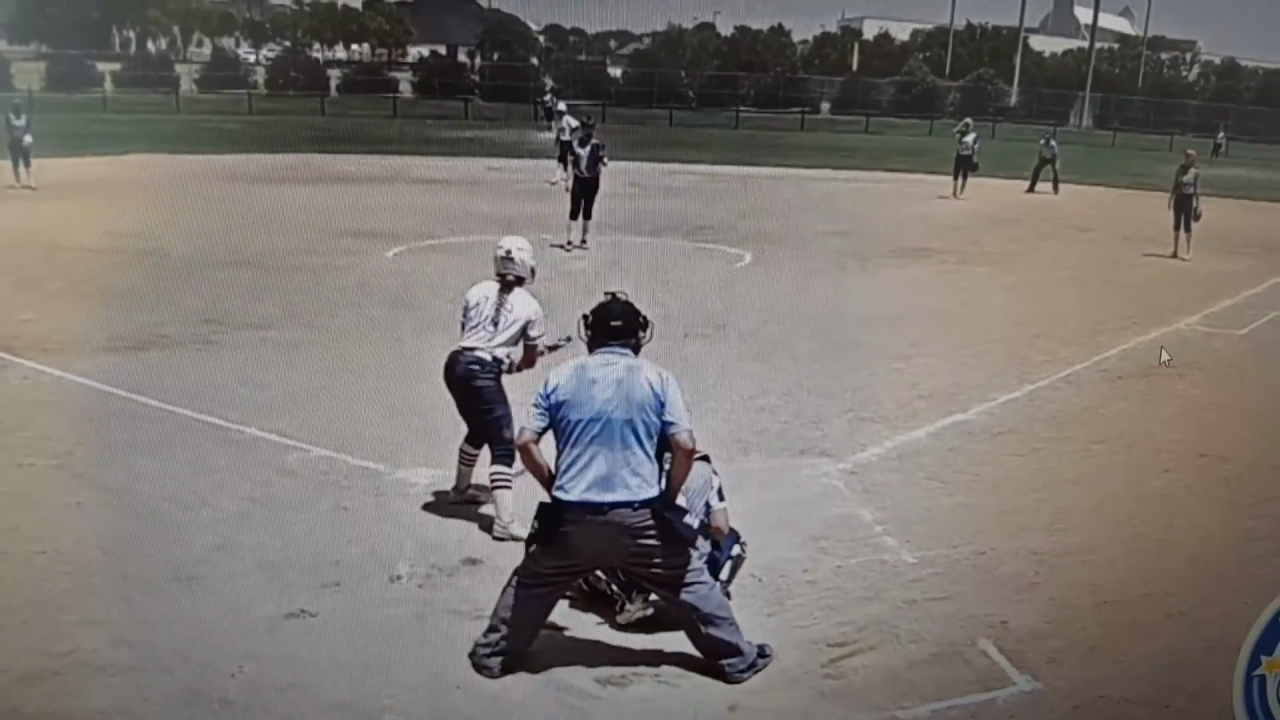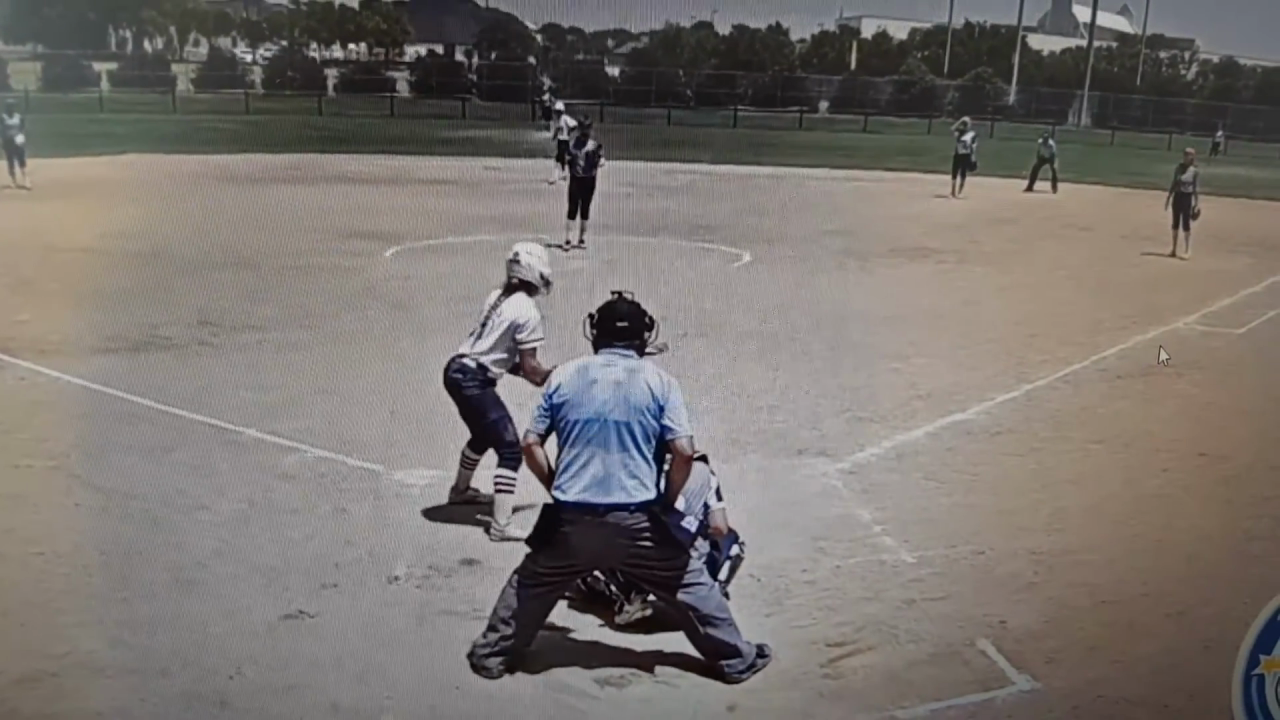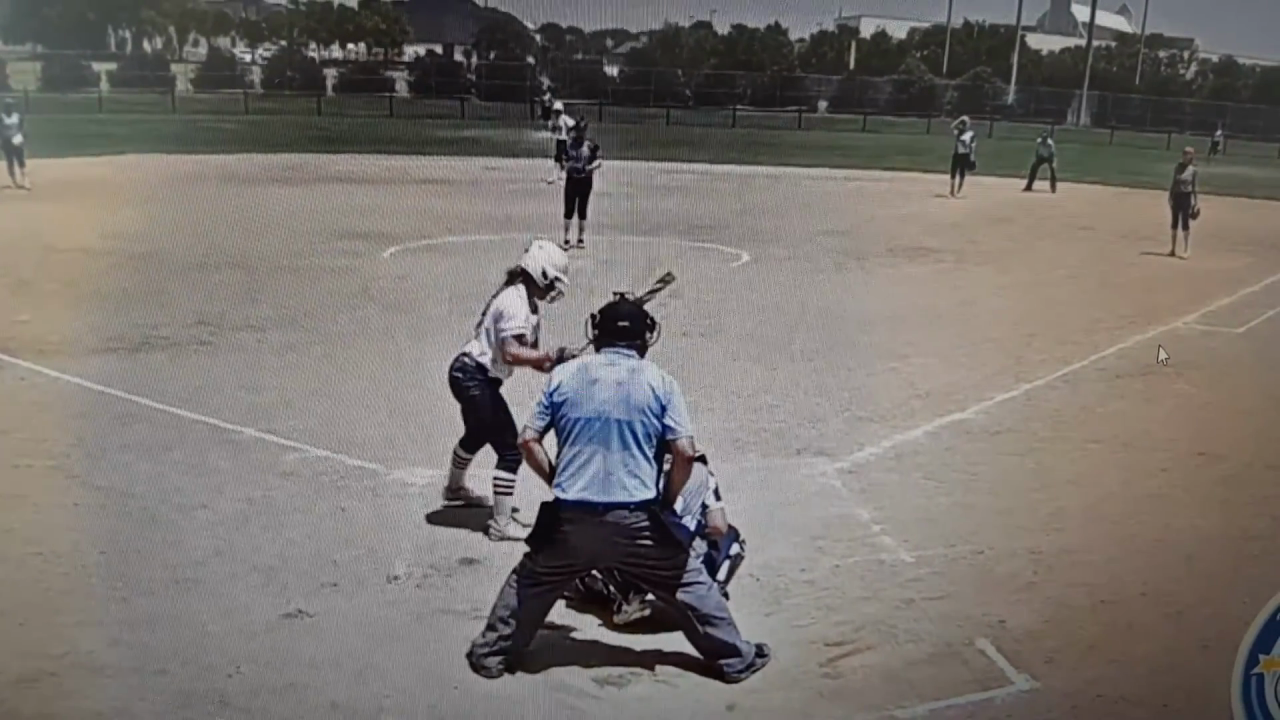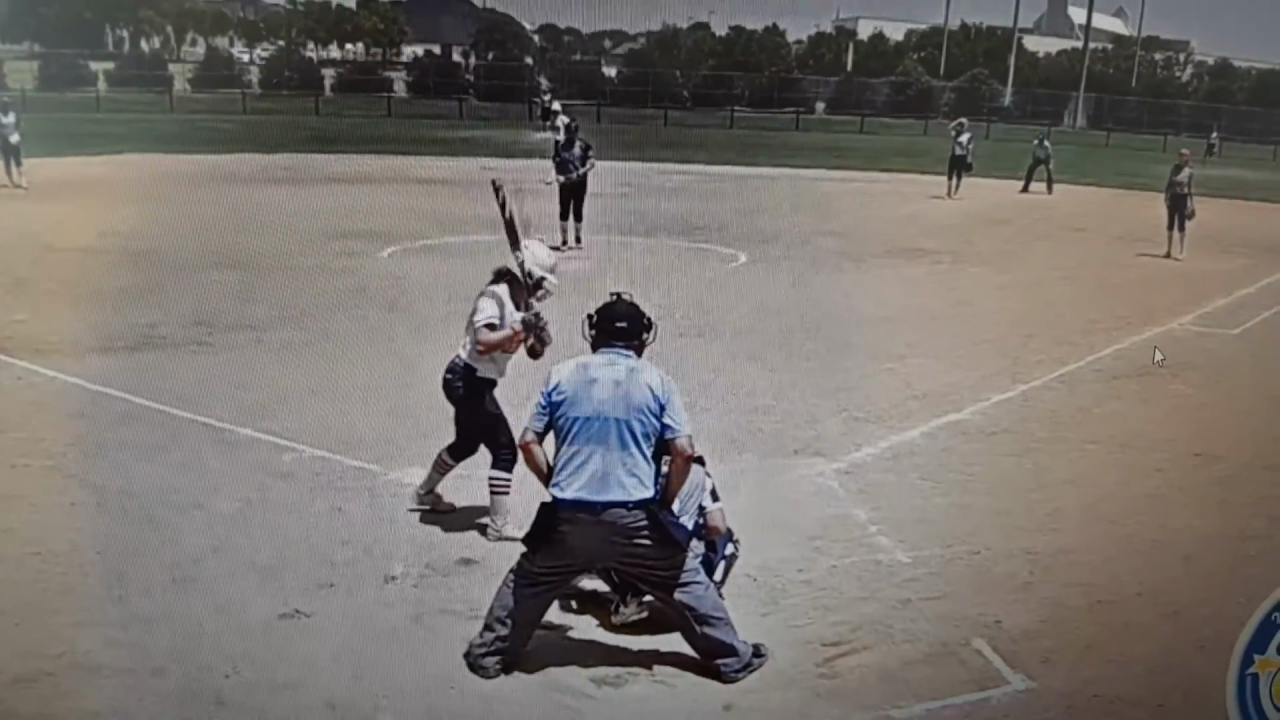
dt=0.3s
person 1, frame 1
left shoulder: (561, 377)
right shoulder: (657, 379)
left elbow: (526, 441)
right elbow: (685, 446)
left wrist: (554, 486)
right wrist: (667, 498)
left hip: (573, 517)
right hip: (639, 517)
left knee: (530, 585)
right knee: (691, 584)
left ankle: (492, 654)
right ankle: (737, 659)
person 1, frame 2
left shoulder: (564, 376)
right shoulder: (659, 381)
left elbow: (531, 444)
right elbow: (684, 452)
right wrist: (667, 501)
left hip: (571, 519)
right hip: (636, 519)
left knee: (530, 585)
right knee: (689, 586)
left ankle: (492, 655)
right ankle: (735, 659)
person 1, frame 3
left shoulder: (564, 375)
right shoulder: (660, 382)
left elbow: (528, 440)
right elbow: (685, 452)
right wrist: (666, 501)
left hip: (571, 517)
right hip: (636, 518)
left knee: (529, 584)
right knee: (689, 585)
left ankle: (490, 654)
right ankle: (735, 658)
person 1, frame 4
left shoulder: (562, 375)
right shoulder: (658, 381)
left elbow: (529, 442)
right elbow: (684, 451)
right wrist: (665, 501)
left hip: (569, 517)
right hip: (635, 518)
left knee: (526, 583)
right knee: (687, 585)
left ankle: (489, 655)
right ankle: (732, 659)
person 2, frame 1
left shoulder: (477, 291)
right shoulder: (530, 306)
right elbow: (529, 360)
right wrist: (513, 365)
left hip: (456, 365)
right hip: (482, 374)
left knee: (479, 430)
right knee: (503, 447)
left ankle: (461, 488)
right ankle: (505, 522)
person 2, frame 2
left shoulder: (500, 297)
right shoulder: (528, 312)
right elbow: (530, 365)
left wrist: (533, 375)
right wrist: (551, 376)
left hip: (458, 372)
right hip: (473, 381)
left knee: (483, 435)
right knee: (510, 449)
left ankle: (461, 490)
right ankle: (501, 525)
person 2, frame 3
left shoulder: (528, 302)
right shoulder: (515, 302)
left elbow: (529, 349)
right elbow: (511, 354)
left wrist: (550, 360)
right wrist: (551, 358)
left hip: (468, 374)
right hip: (475, 379)
left knee: (477, 434)
right knee: (510, 450)
left ankle: (455, 488)
right ankle: (501, 525)
person 2, frame 4
left shoulder: (522, 304)
right shoulder: (494, 297)
left elbow: (534, 354)
right elbow: (483, 344)
left wrist: (538, 338)
right wrist: (518, 329)
left hip: (474, 382)
right hip: (467, 381)
left knee: (466, 443)
right knee: (504, 450)
left ankle: (425, 492)
right ankle: (499, 525)
